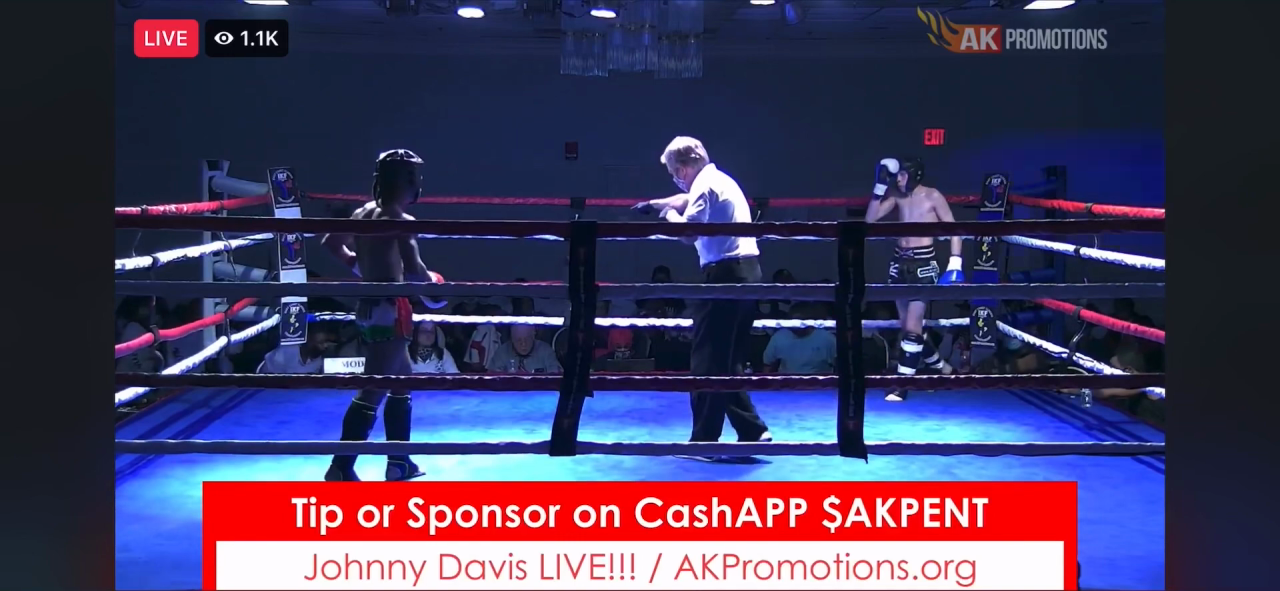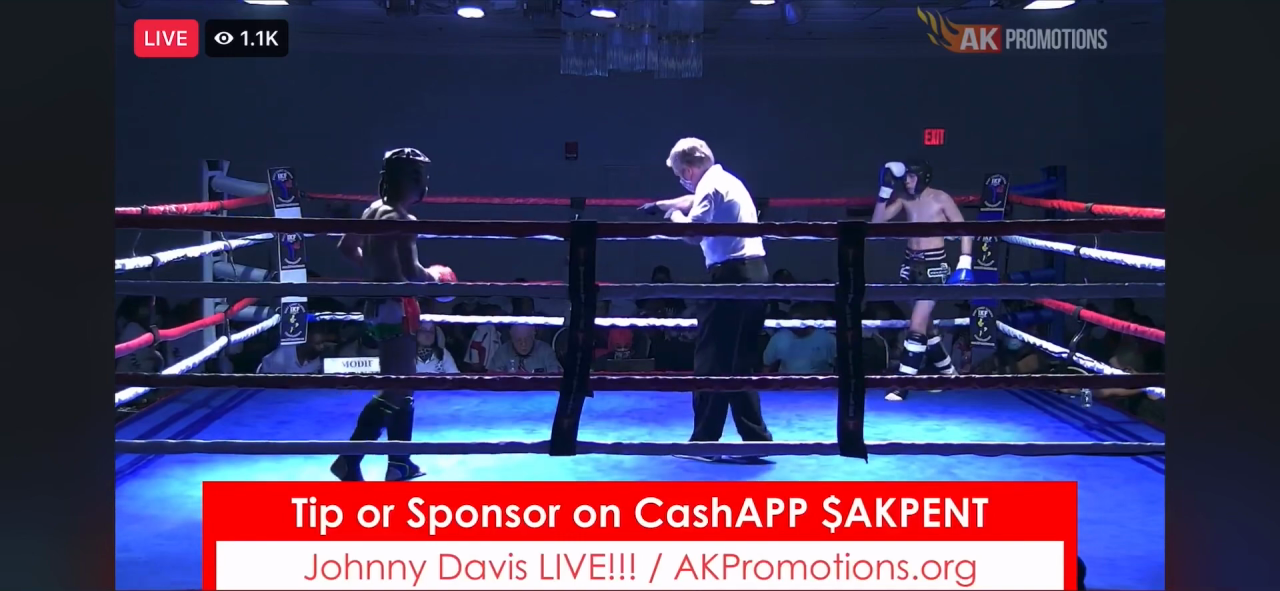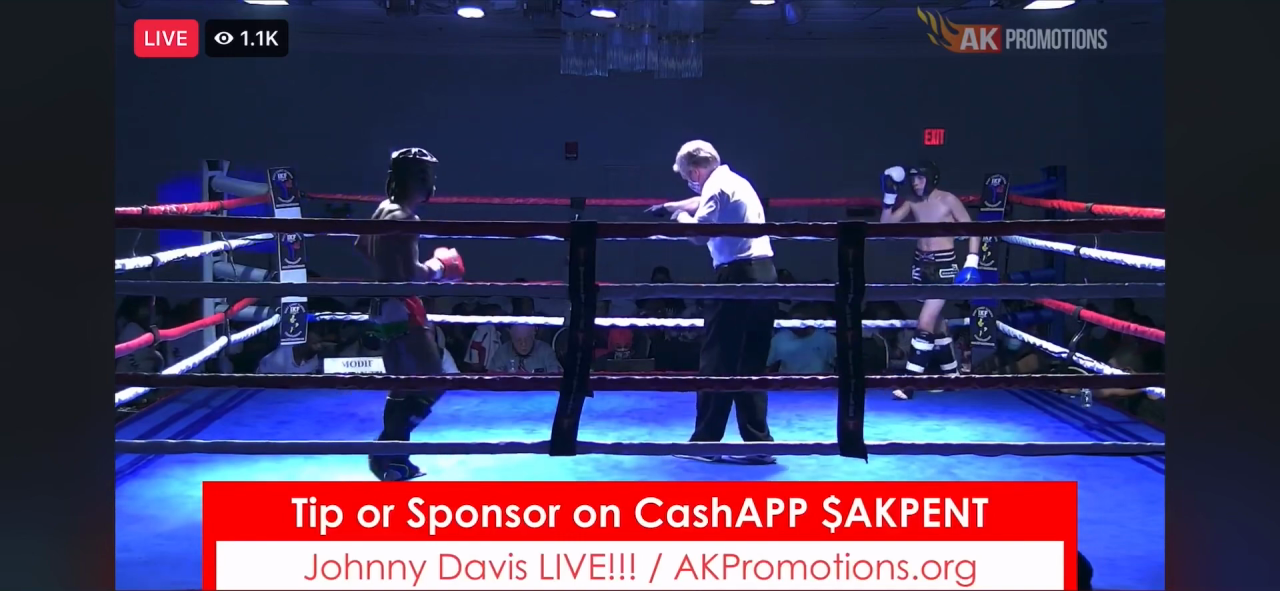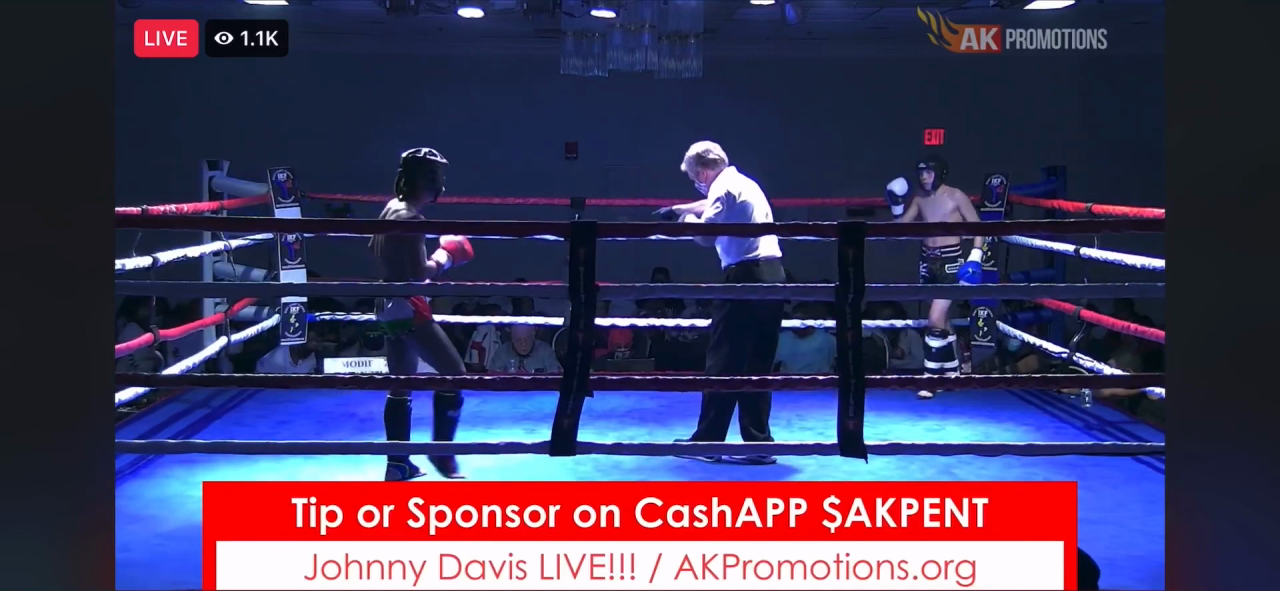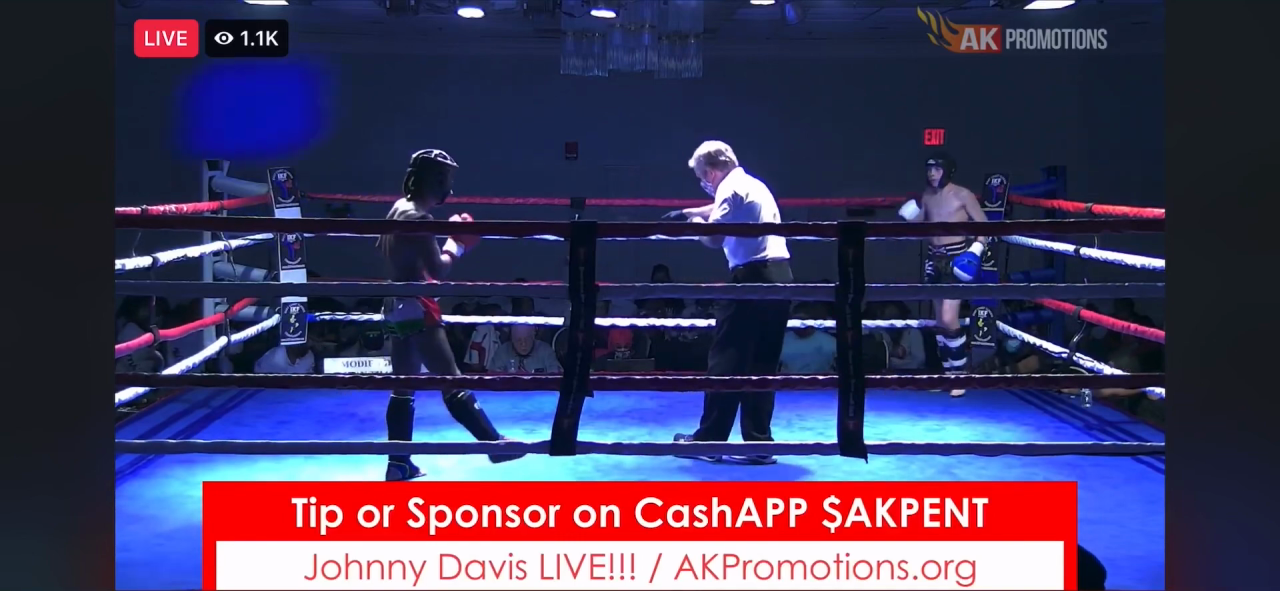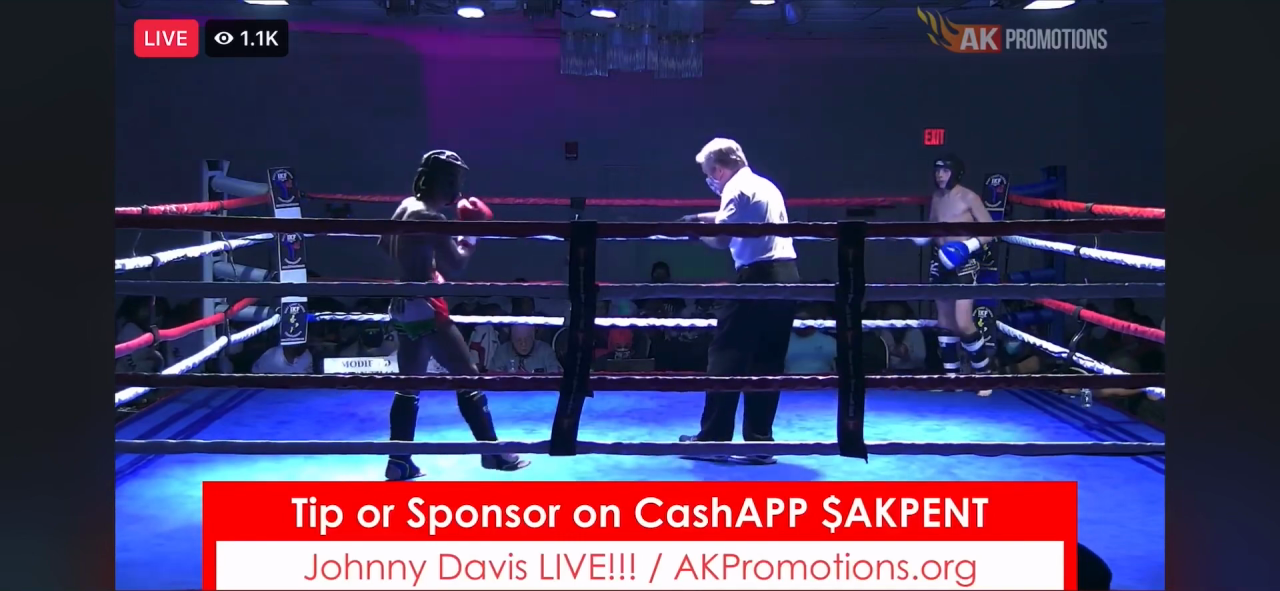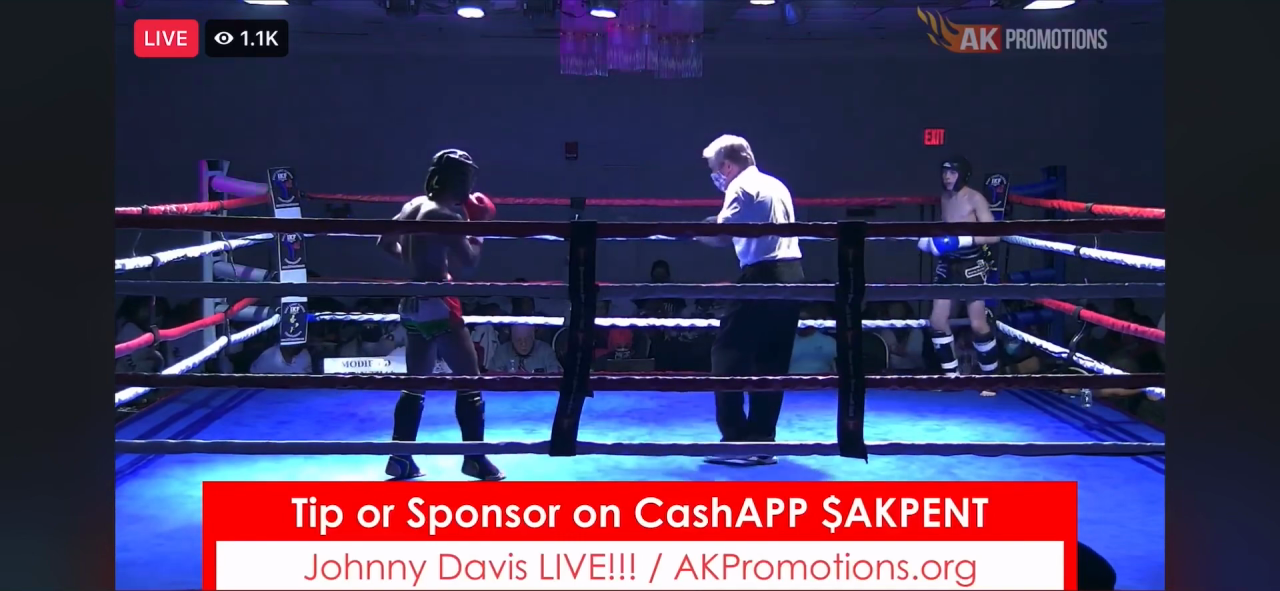
dt=0.1s
person 1, frame 1
left shoulder: (365, 212)
right shoulder: (401, 221)
left elbow: (330, 242)
right elbow: (413, 272)
left hip: (368, 307)
right hip: (388, 311)
left knee: (401, 386)
right knee: (371, 395)
person 1, frame 2
left shoulder: (373, 211)
right shoulder: (402, 221)
left elbow: (346, 248)
right elbow: (411, 274)
right wrist: (434, 277)
left hip: (376, 308)
right hip: (396, 311)
left knee: (400, 387)
right knee: (395, 395)
person 1, frame 3
left shoulder: (384, 209)
right shoulder: (404, 218)
left elbow: (363, 246)
right elbow: (410, 273)
right wrist: (438, 266)
left hip: (383, 307)
right hip: (401, 309)
left knee: (401, 388)
person 1, frame 4
left shoulder: (395, 208)
right shoulder: (410, 217)
left elbow: (377, 251)
right elbow: (419, 273)
right wrist: (445, 257)
left hip: (390, 305)
right hip: (407, 308)
left knee: (401, 388)
right knee: (454, 373)
person 1, frame 5
left shoulder: (400, 207)
right shoulder: (418, 217)
left elbow: (382, 247)
right elbow: (438, 270)
right wrist: (456, 244)
left hip: (396, 307)
right hip: (416, 308)
left knee: (403, 390)
right knee: (451, 381)
right ankle: (492, 443)
person 1, frame 6
left shoulder: (407, 206)
right shoulder: (428, 215)
left elbow: (385, 243)
right elbow: (455, 263)
right wrist: (469, 235)
left hip: (402, 305)
right hip: (425, 306)
left knee: (409, 387)
right knee: (467, 376)
person 1, frame 7
left shoulder: (414, 206)
right shoulder: (446, 215)
left elbow: (386, 243)
right elbow: (468, 262)
left hip: (411, 306)
right hip: (437, 307)
left knee: (416, 385)
person 2, frame 1
left shoulder: (705, 186)
right shoulder: (720, 180)
left elbow: (687, 232)
right elbow: (688, 200)
left wrist: (668, 214)
right wrist: (654, 203)
left hip: (725, 274)
right hip: (747, 272)
left knee: (708, 360)
right knee: (726, 361)
left ankle: (705, 441)
right ankle: (753, 430)
person 2, frame 2
left shoulder: (710, 185)
right shoulder: (728, 181)
left elbow: (692, 232)
right elbow: (696, 202)
left wrist: (673, 214)
right wrist: (660, 204)
left hip: (731, 276)
right hip: (754, 273)
left knee: (712, 361)
right knee: (741, 364)
left ankle: (704, 442)
right ankle: (756, 437)
person 2, frame 3
left shoulder: (716, 186)
right shoulder: (735, 182)
left elbow: (699, 233)
right elbow: (703, 204)
left wrist: (680, 215)
right wrist: (668, 206)
left hip: (739, 276)
right hip: (762, 274)
left knee: (717, 361)
right knee: (749, 366)
left ankle: (705, 441)
right ankle: (758, 441)
person 2, frame 4
left shoulder: (723, 187)
right shoulder: (745, 184)
left elbow: (706, 235)
left wrist: (688, 219)
right wrist: (677, 208)
left hip: (746, 277)
right hip: (771, 275)
left knee: (723, 361)
right knee: (757, 365)
left ankle: (706, 440)
right ankle: (758, 442)
person 2, frame 5
left shoulder: (730, 188)
right shoulder: (753, 184)
left elbow: (713, 238)
left wrist: (695, 220)
right wrist: (687, 211)
left hip: (753, 278)
right hip: (778, 276)
left knee: (726, 361)
right knee: (761, 366)
left ankle: (709, 439)
right ankle: (759, 442)
person 2, frame 6
left shoulder: (737, 189)
right shoulder: (764, 185)
left elbow: (720, 238)
left wrist: (700, 227)
right wrist: (704, 217)
left hip: (758, 277)
right hip: (786, 275)
left knee: (726, 358)
right knee: (767, 365)
left ankle: (713, 437)
right ankle: (758, 441)
person 2, frame 7
left shoulder: (741, 187)
right shoulder: (773, 184)
left elbow: (720, 236)
right wrist: (724, 218)
left hip: (762, 277)
right hip: (791, 275)
left knee: (729, 358)
right knee: (771, 365)
left ankle: (736, 440)
right ankle: (761, 442)
person 3, frame 1
left shoulder: (933, 196)
right shoulder: (897, 195)
right elbow: (870, 219)
left wrist: (955, 263)
right wrist: (880, 186)
left hip: (923, 262)
right hip: (900, 261)
left knee: (912, 327)
right knee: (908, 325)
left ankle: (902, 384)
right ankle: (940, 368)
person 3, frame 2
left shoulder: (941, 199)
right shoulder: (904, 199)
right elbow: (877, 220)
left wrist: (965, 262)
right wrist: (886, 188)
left hip: (934, 265)
right hip: (911, 263)
left knee: (917, 326)
right knee: (926, 325)
left ankle: (903, 385)
right ankle: (948, 374)
person 3, frame 3
left shoulder: (949, 200)
right shoulder: (911, 201)
right elbow: (885, 225)
left wrist: (971, 262)
right wrist: (890, 195)
left hip: (944, 265)
right hip: (921, 264)
left knee: (925, 324)
right knee: (936, 325)
right ankle: (951, 376)
person 3, frame 4
left shoulder: (956, 196)
right shoulder: (918, 197)
right elbow: (901, 225)
left wrist: (975, 256)
right wrist: (896, 206)
left hip: (952, 261)
right hip: (928, 261)
left knee: (936, 320)
right knee: (937, 322)
left ankle: (931, 379)
right ankle: (951, 375)
person 3, frame 5
left shoulder: (963, 195)
right shoulder: (927, 195)
left wrist: (976, 249)
right wrist: (908, 218)
left hip: (958, 259)
right hip: (934, 259)
left knee: (949, 320)
right knee: (943, 321)
left ankle: (960, 374)
right ankle: (951, 374)
person 3, frame 6
left shoulder: (969, 197)
right shoulder: (935, 197)
left wrist: (970, 245)
right wrist: (925, 238)
left hip: (963, 263)
right hip: (941, 261)
left knee: (963, 325)
right knee: (945, 324)
left ankle: (983, 376)
right ankle: (952, 376)
person 3, frame 7
left shoulder: (975, 199)
right shoulder: (945, 198)
left elbow: (994, 235)
left wrist: (963, 240)
right wrist: (931, 241)
left hip: (971, 264)
right hip: (948, 262)
left knee: (978, 326)
right knee: (937, 323)
left ankle: (991, 378)
right ankle: (950, 376)
